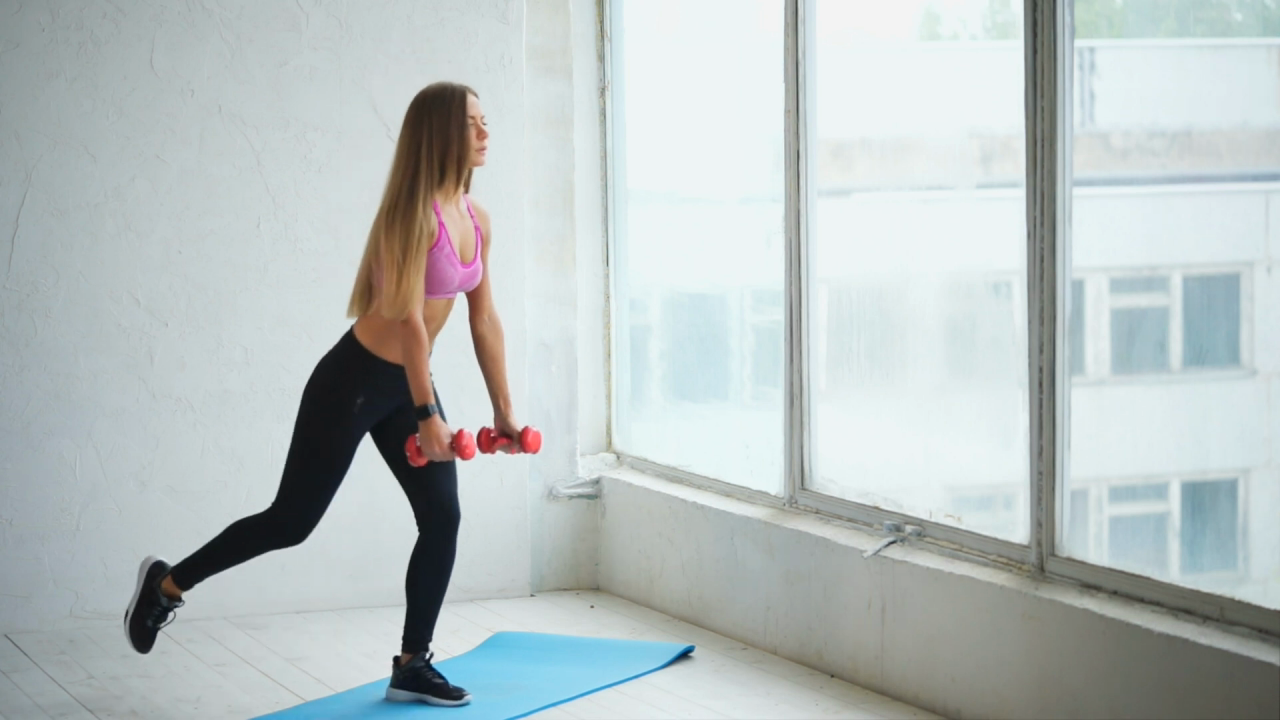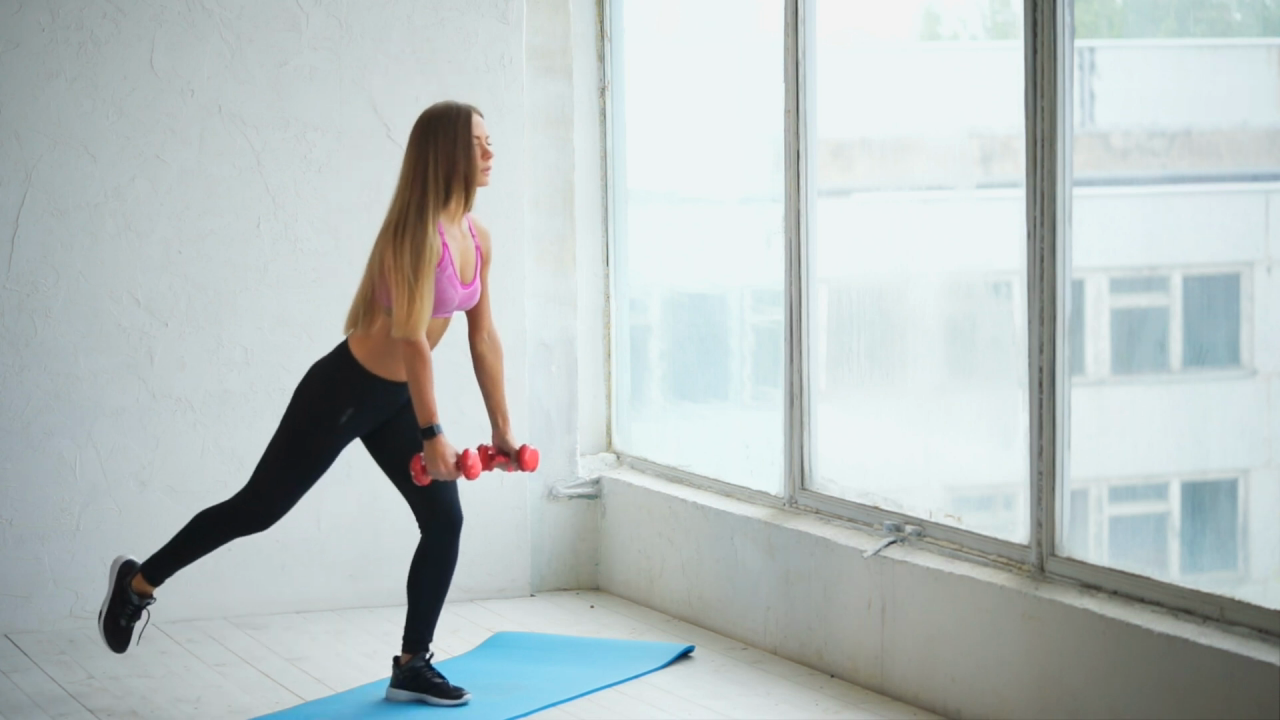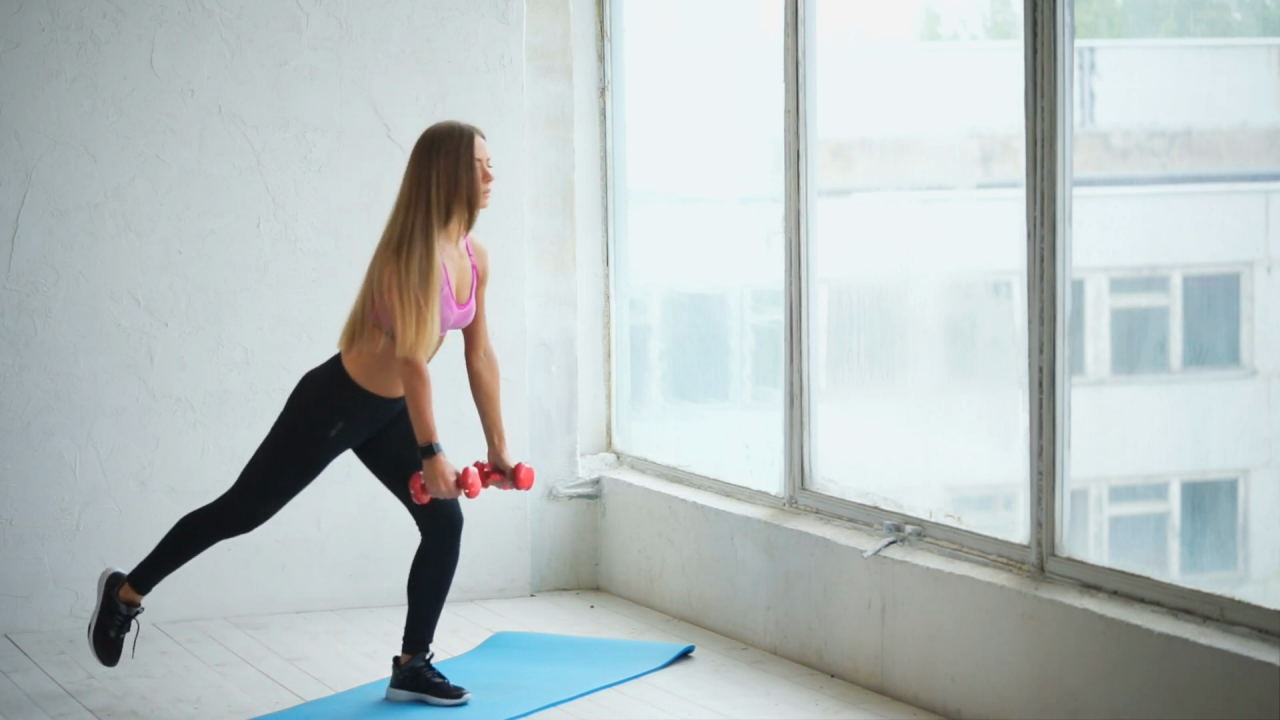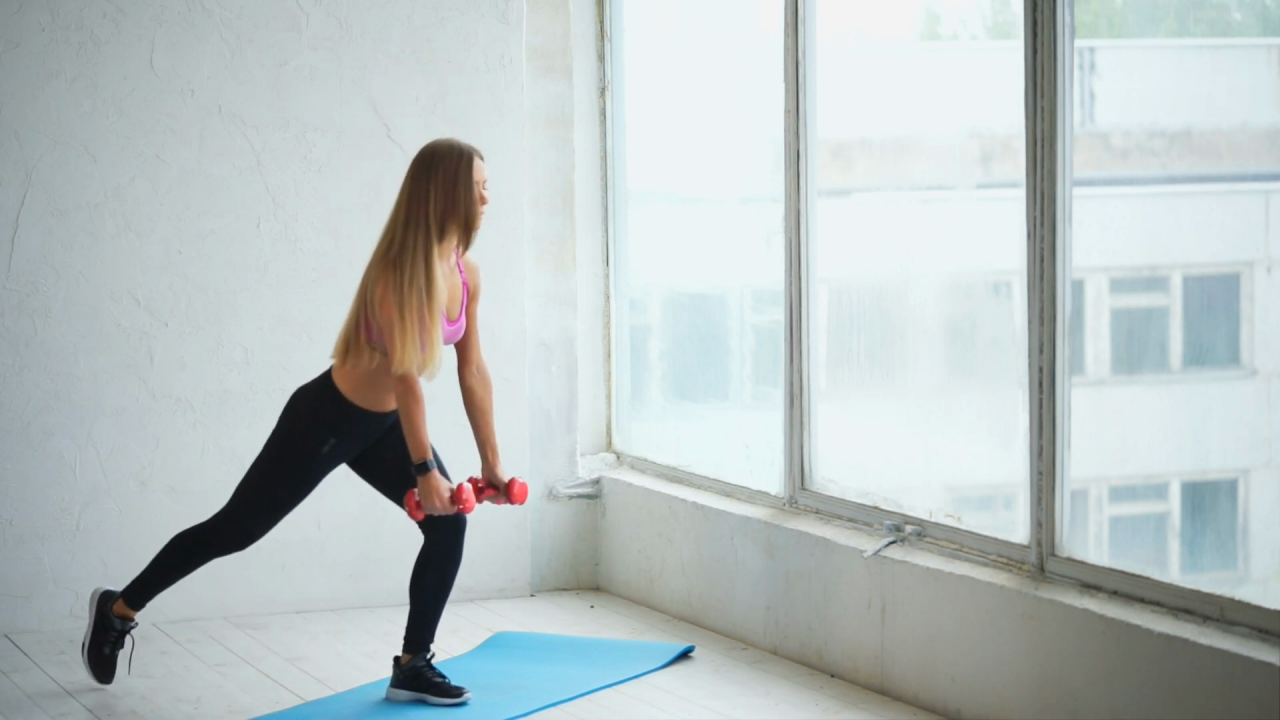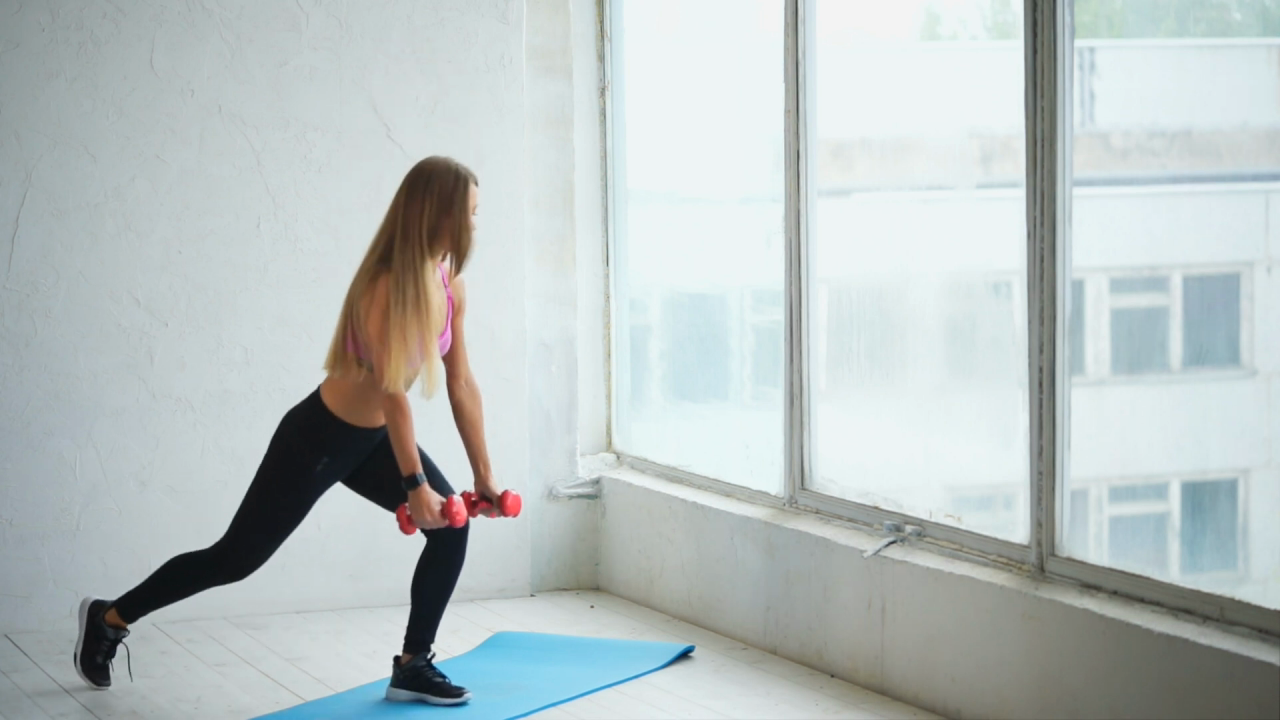
dt=0.2s
person 1, frame 1
left shoulder: (477, 218)
right shoulder: (413, 216)
left elbow: (485, 319)
right elbow: (408, 320)
left wrist: (503, 411)
right wrist: (427, 416)
left hip: (404, 383)
right hip: (352, 382)
left knee: (443, 520)
right knee: (294, 520)
left ankle: (412, 664)
right ankle: (168, 583)
person 1, frame 2
left shoulder: (479, 238)
right shoulder: (415, 233)
left elbow: (484, 338)
right elbow: (412, 340)
left wrist: (501, 428)
right wrist: (433, 435)
left hip: (395, 398)
right hip: (342, 391)
left knee: (445, 521)
right knee: (258, 508)
left ankle: (412, 665)
right ankle: (137, 581)
person 1, frame 3
left shoulder: (475, 256)
right shoulder: (412, 252)
left elbow: (480, 357)
right elbow: (412, 359)
left wrist: (498, 447)
right wrist: (431, 453)
left hip: (387, 410)
right hip: (334, 403)
left knee: (445, 523)
right knee: (239, 512)
left ankle: (412, 667)
right ankle: (124, 592)
person 1, frame 4
left shoulder: (467, 272)
right shoulder: (403, 269)
left elbow: (473, 371)
right elbow: (405, 376)
left wrist: (490, 462)
right wrist: (425, 468)
left hip: (380, 424)
right hip: (326, 419)
left knee: (449, 524)
right knee: (234, 529)
left ankle: (413, 666)
right ankle: (117, 609)
person 1, frame 5
left shoulder: (451, 285)
right shoulder: (386, 285)
left elbow: (462, 385)
right elbow: (392, 392)
left wrist: (483, 474)
right wrist: (415, 484)
left hip: (370, 440)
right hip: (318, 438)
left knee: (452, 527)
right knee: (235, 558)
left ankle: (413, 666)
right ankle: (108, 618)
